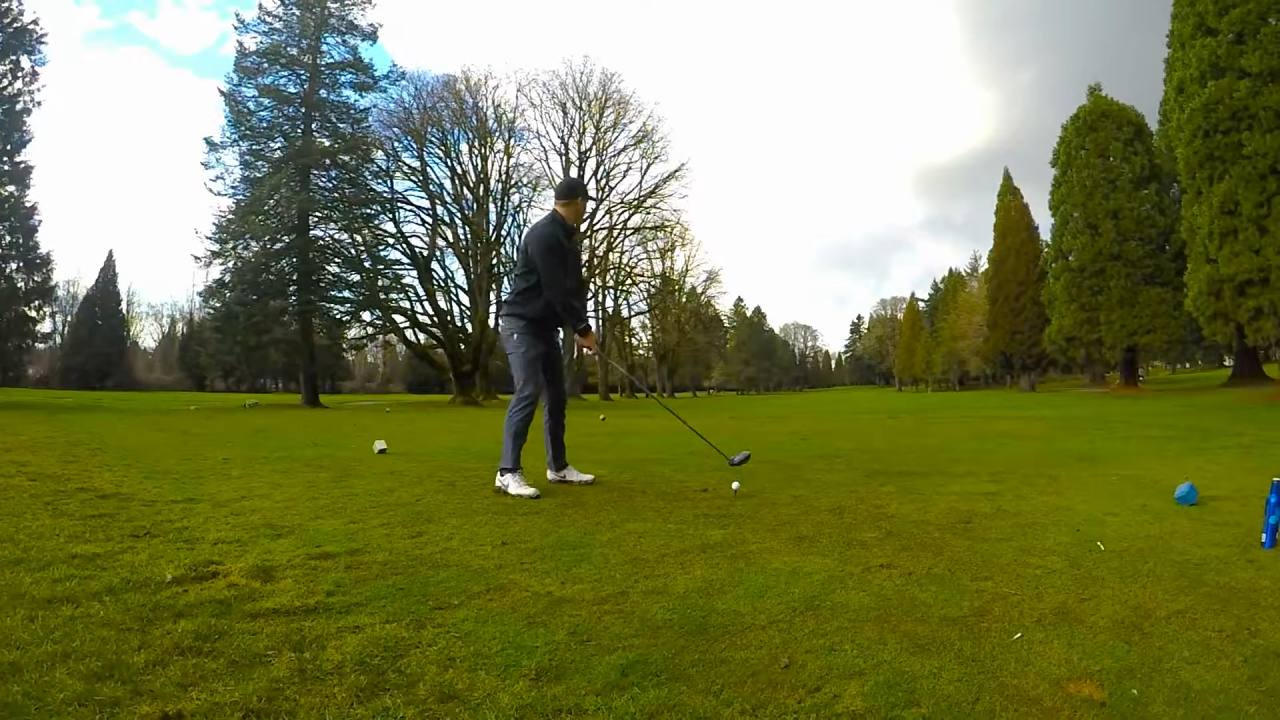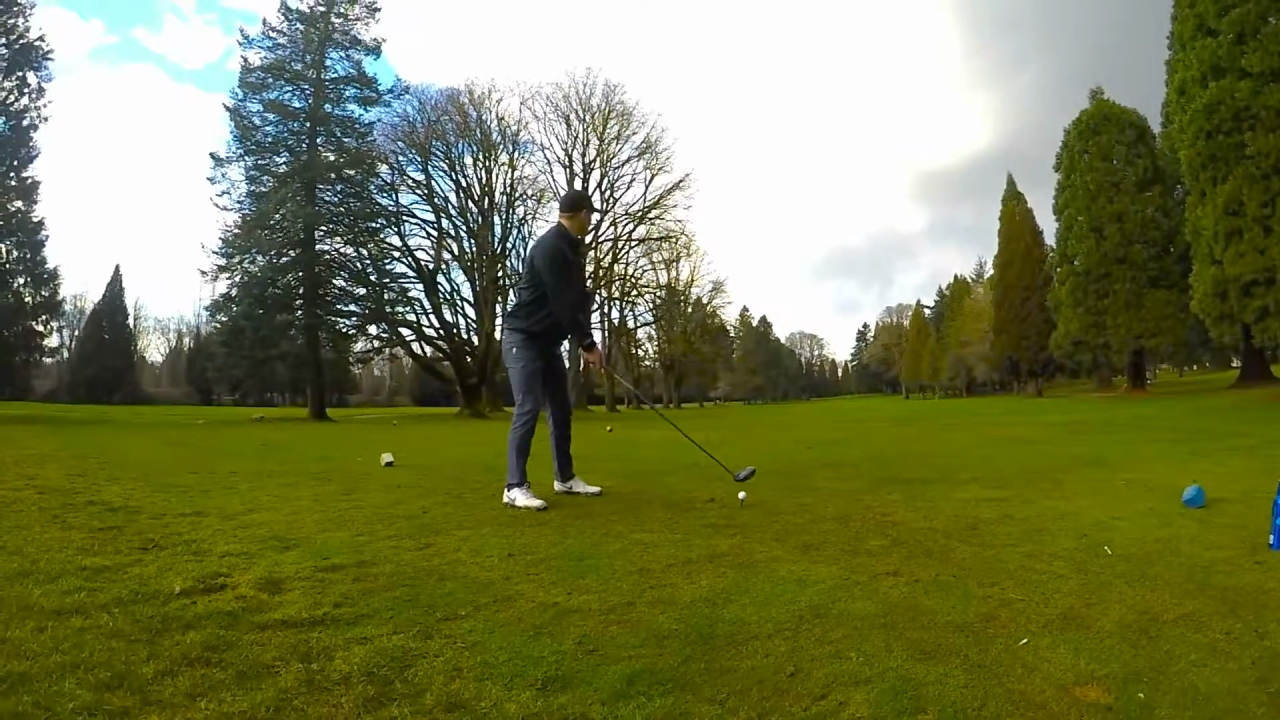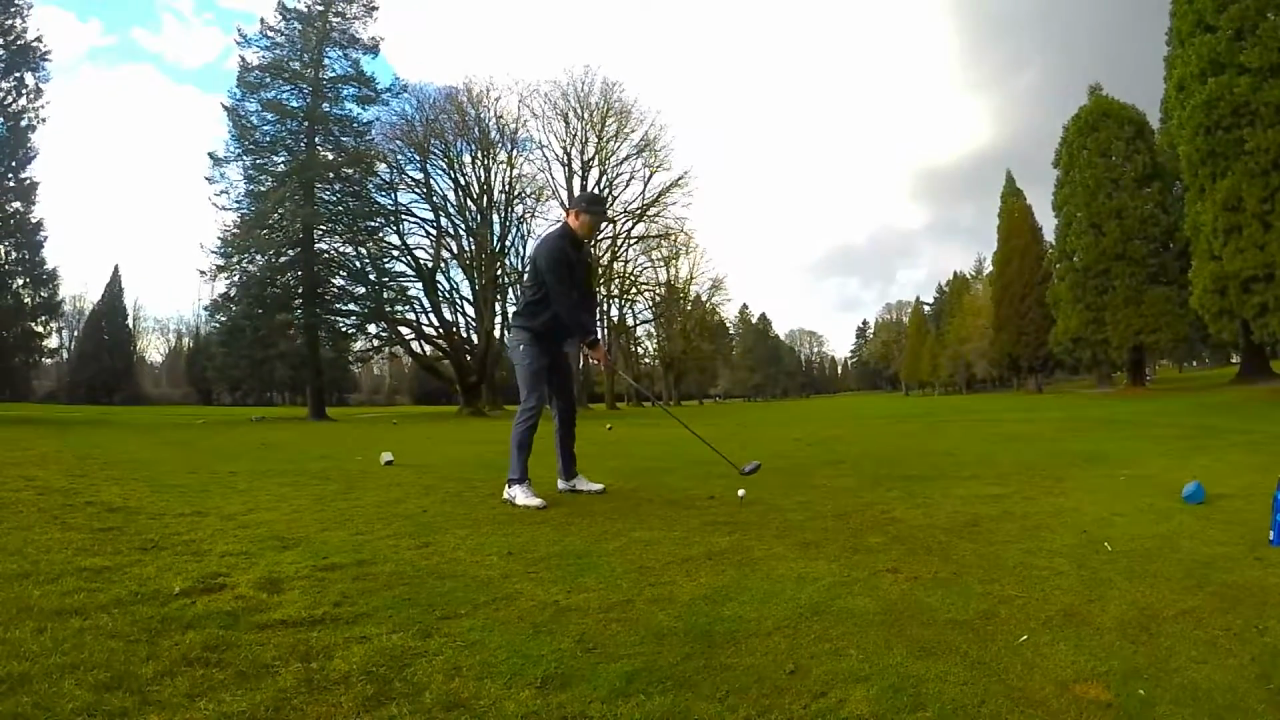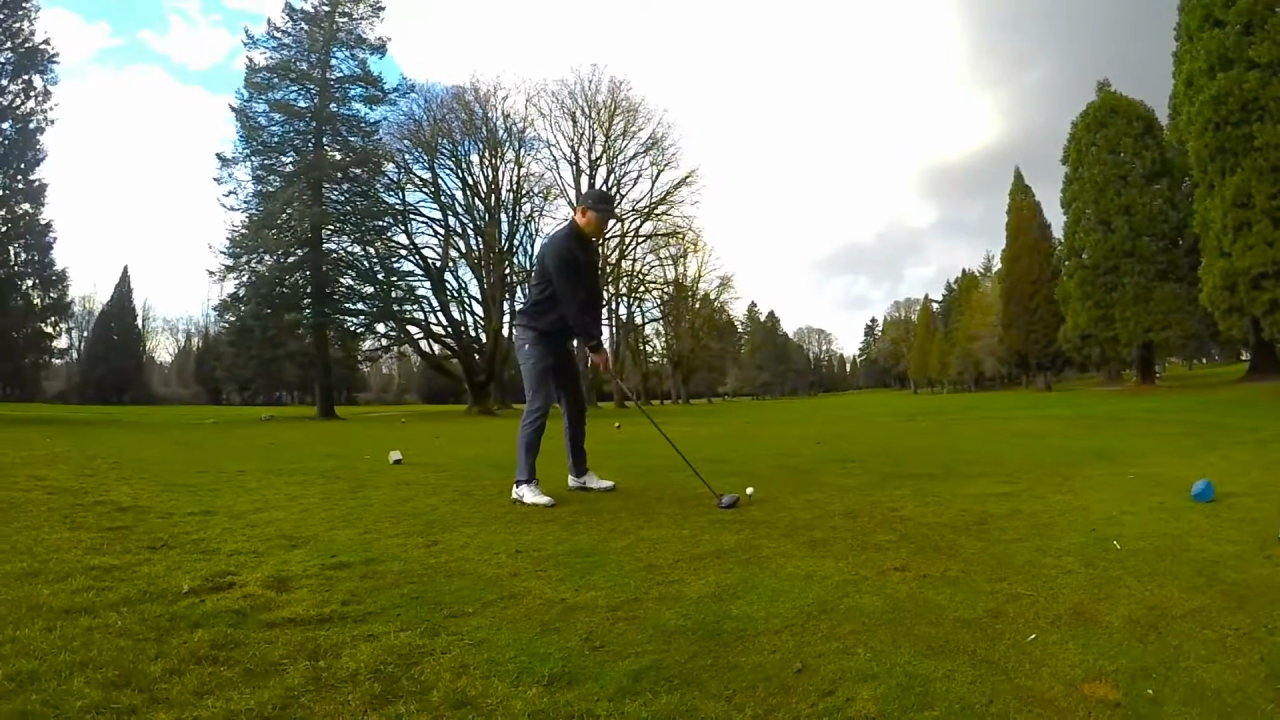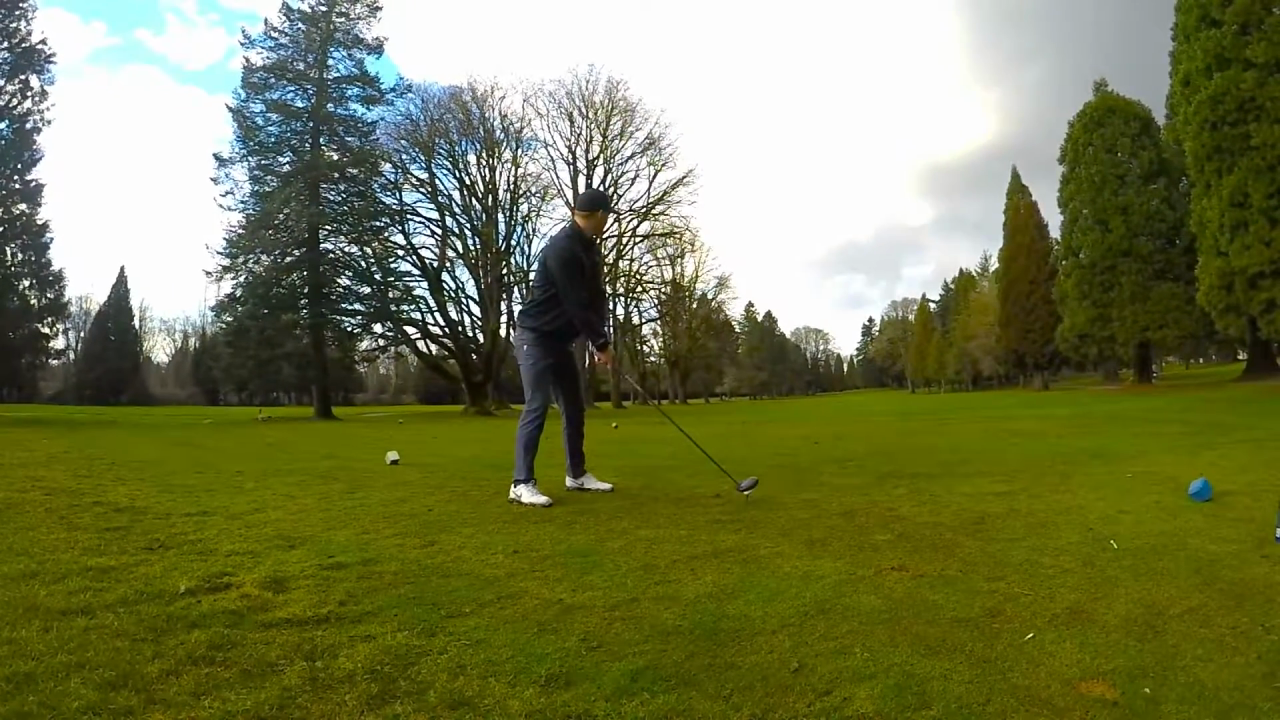
dt=1s
person 1, frame 1
left shoulder: (568, 238)
right shoulder: (544, 234)
left elbow: (575, 287)
right elbow: (556, 289)
left wrist: (581, 328)
right wrist: (582, 328)
left hip: (546, 327)
right hip: (521, 324)
left knee: (556, 397)
right knee: (528, 392)
left ankle: (558, 467)
right ankle: (508, 472)
person 1, frame 2
left shoulder: (573, 249)
right shoulder: (550, 248)
left elbow: (580, 300)
right elbow: (562, 303)
left wrist: (585, 341)
right wrist: (587, 344)
left hip: (548, 340)
right hip: (523, 338)
left knee: (561, 409)
right knee: (529, 407)
left ankle: (565, 478)
right ankle: (515, 487)
person 1, frame 3
left shoulder: (580, 251)
right shoulder: (552, 247)
left elbow: (586, 299)
right elbow: (565, 302)
left wrist: (589, 339)
right wrist: (591, 341)
left hip: (557, 339)
right hip: (530, 336)
left knee: (566, 407)
right knee: (533, 405)
left ankle: (568, 476)
right ankle: (516, 483)
person 1, frame 4
left shoulder: (589, 249)
right shoulder: (560, 246)
left elbow: (593, 299)
right elbow: (571, 302)
left wrist: (595, 341)
right wrist: (593, 345)
left hip: (560, 337)
right hip: (535, 335)
left knee: (575, 404)
right knee: (539, 405)
left ankle: (579, 473)
right ankle: (524, 484)
person 1, frame 5
left shoulder: (589, 249)
right shoulder: (563, 248)
left elbow: (596, 299)
right elbow: (576, 304)
left wrist: (600, 341)
right wrist: (601, 344)
left hip: (561, 339)
right hip: (535, 336)
left knee: (574, 406)
right knee: (537, 406)
left ankle: (577, 474)
right ankle: (522, 484)
